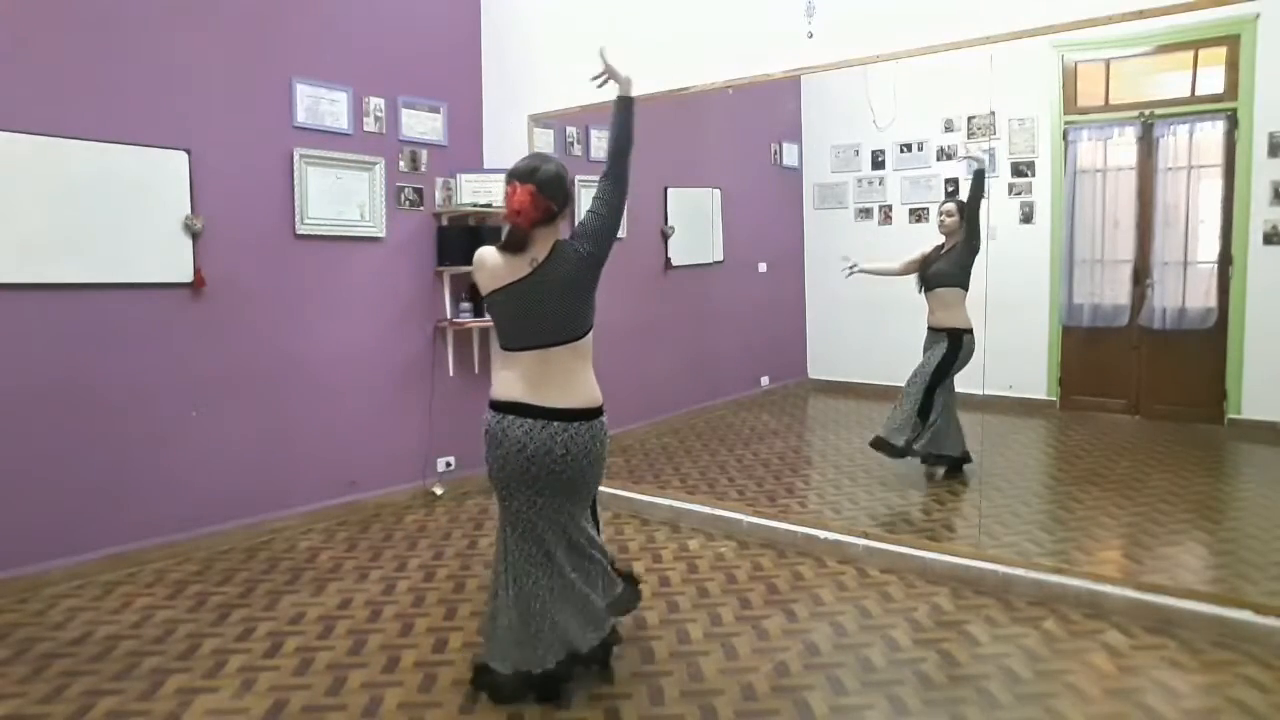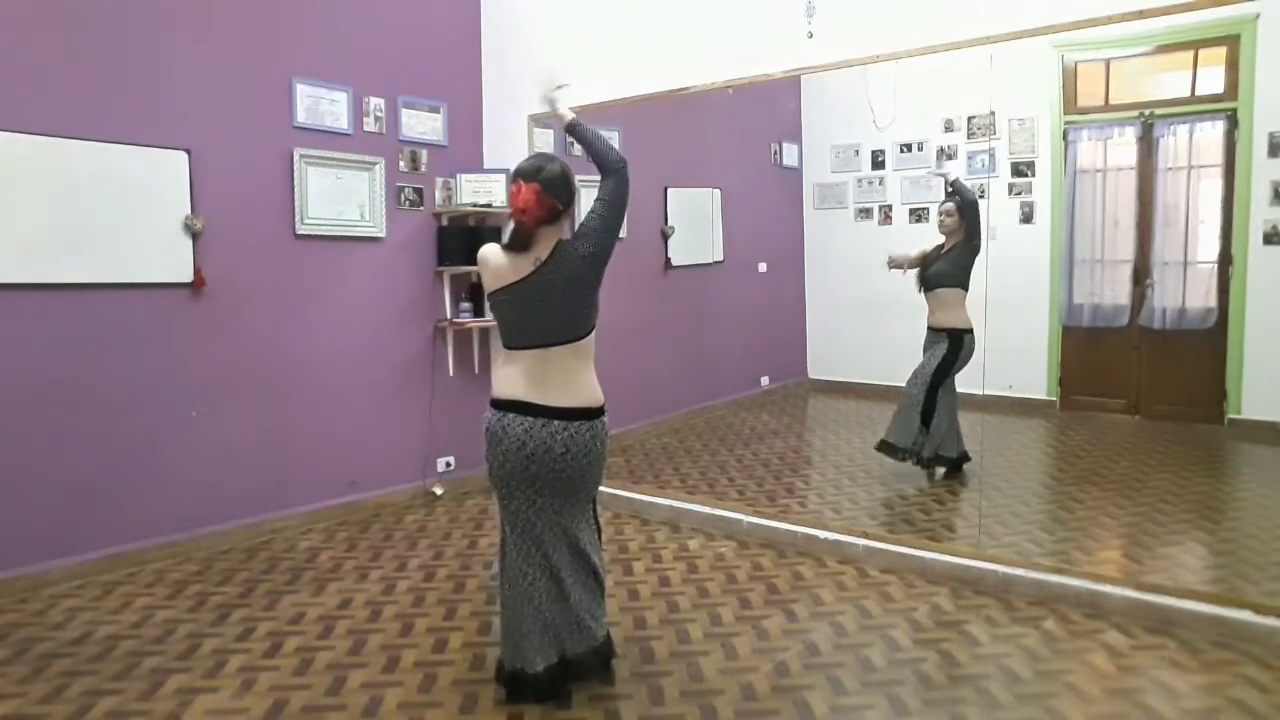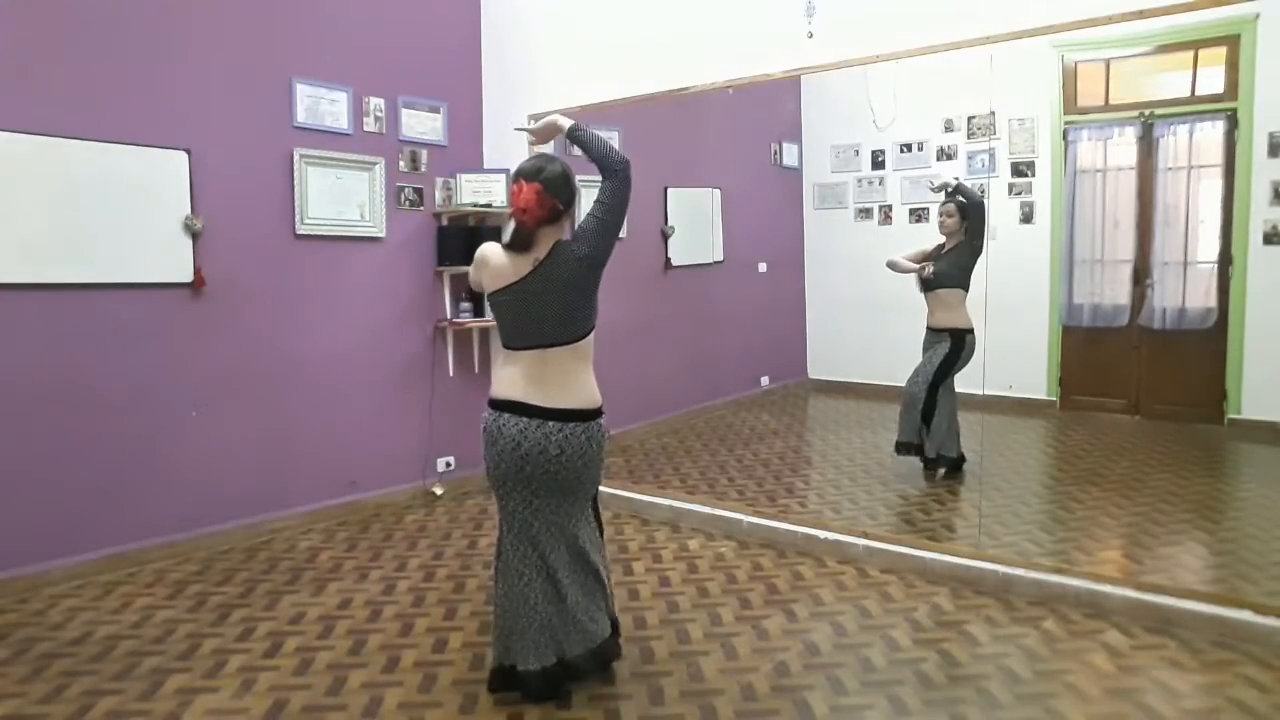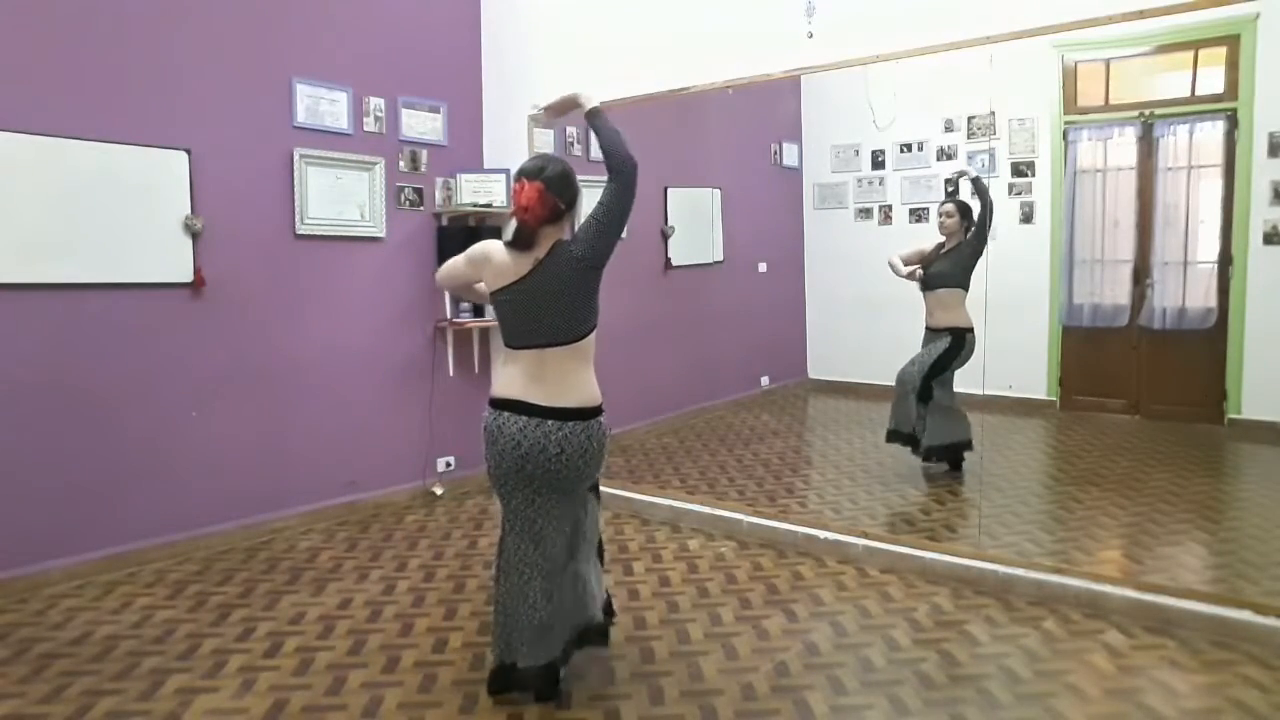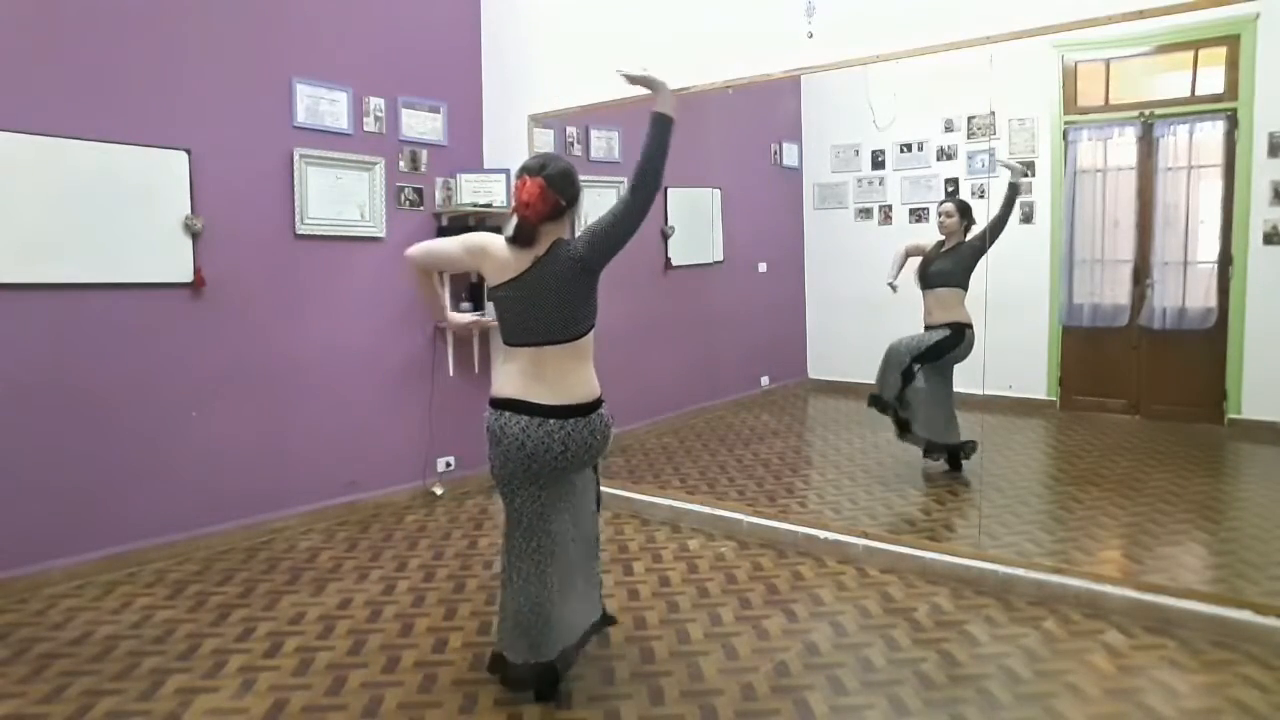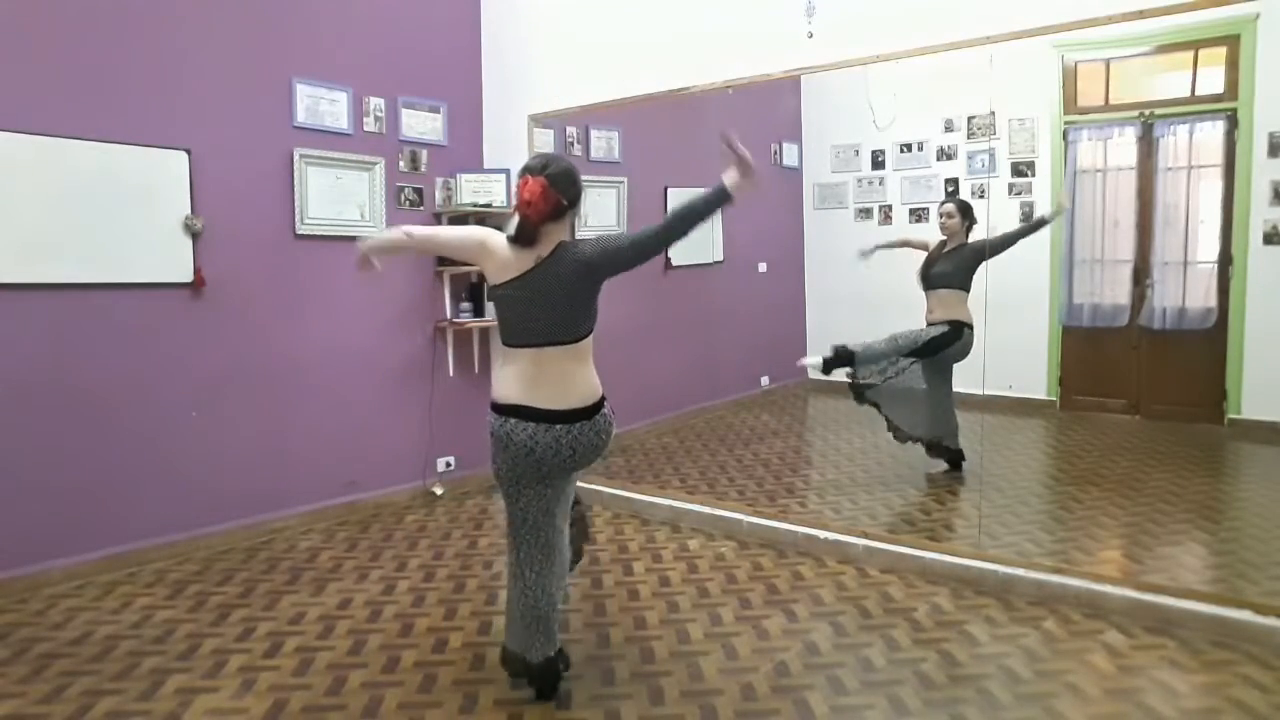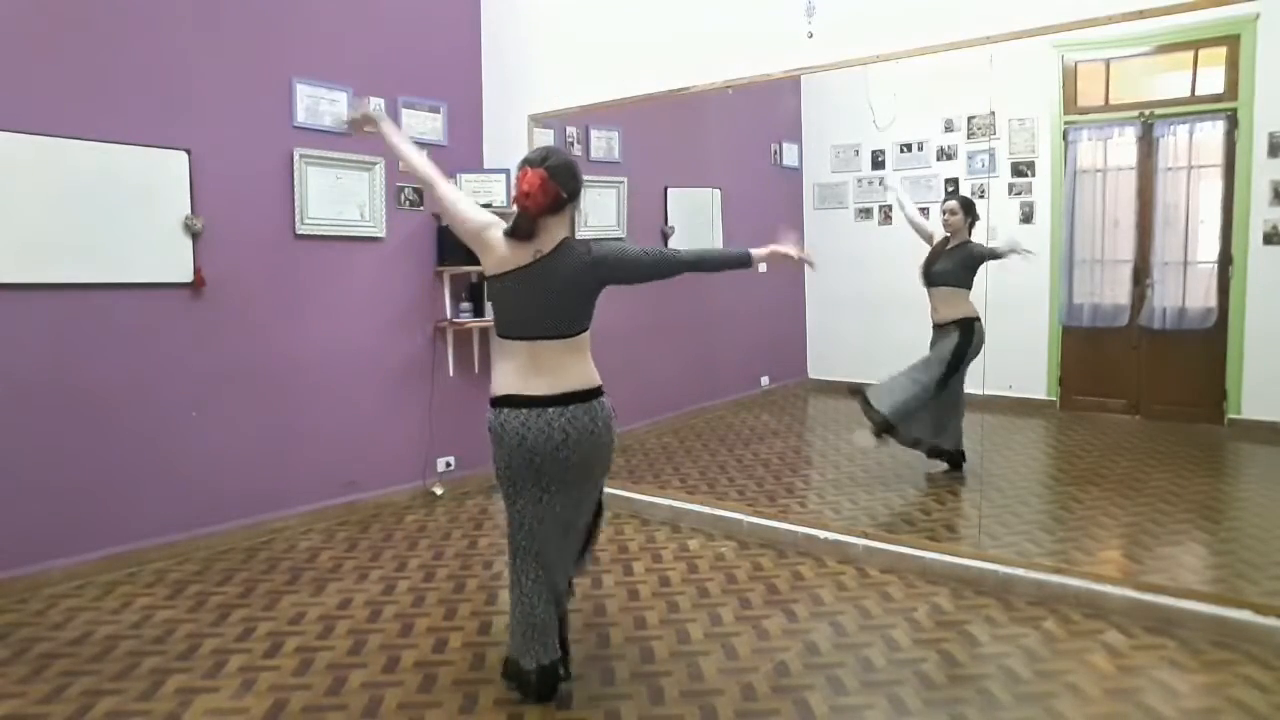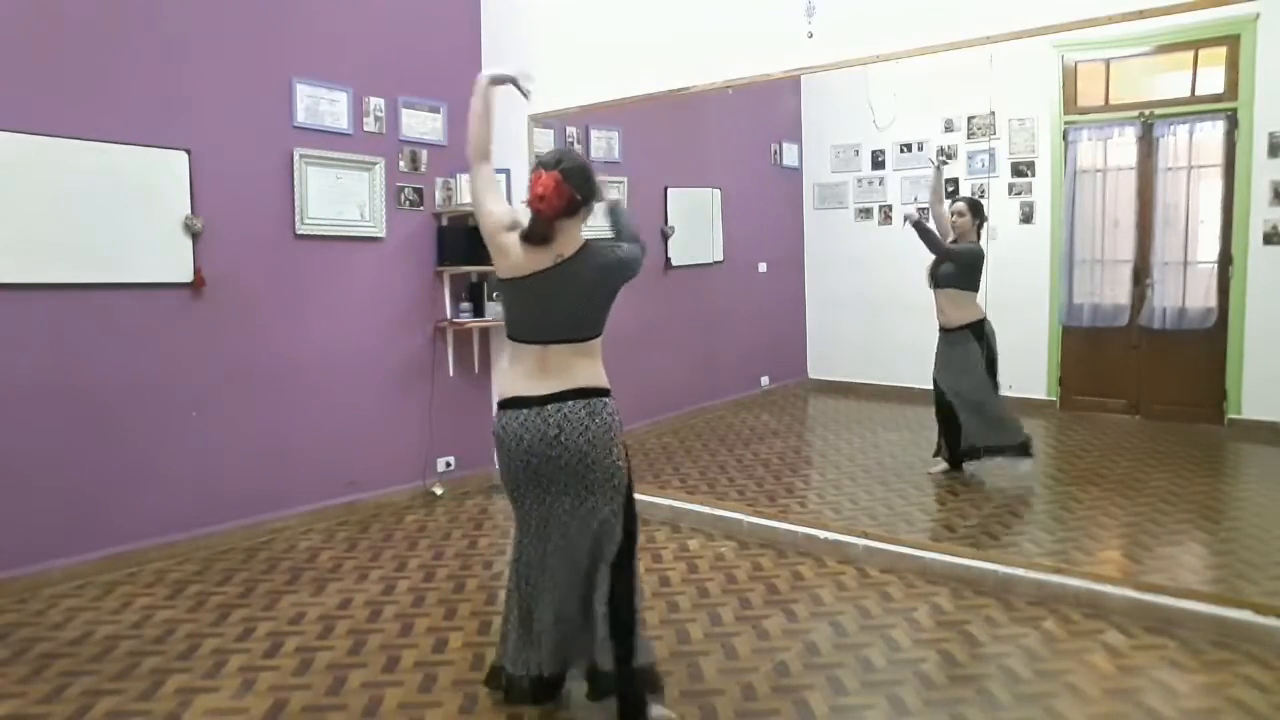
dt=0.3s
person 1, frame 1
left shoulder: (486, 264)
right shoulder: (581, 258)
right elbow: (616, 177)
right wrist: (625, 95)
left hip: (508, 426)
right hip: (575, 428)
left knee: (523, 540)
right knee: (569, 534)
left ankle: (523, 665)
right ankle: (573, 650)
person 1, frame 2
left shoulder: (490, 262)
right shoulder: (584, 257)
right elbow: (616, 171)
right wrist: (571, 120)
left hip: (509, 427)
right hip: (575, 429)
left knee: (525, 541)
right knee: (570, 533)
left ankle: (533, 667)
right ankle: (573, 653)
person 1, frame 3
left shoulder: (489, 261)
right shoulder: (583, 258)
right elbow: (619, 171)
right wrist: (568, 128)
left hip: (508, 428)
right hip: (575, 431)
left knee: (523, 543)
right knee: (570, 538)
left ankle: (532, 667)
right ankle: (573, 653)
person 1, frame 4
left shoulder: (490, 258)
right shoulder: (583, 258)
left elbow: (446, 279)
right elbow: (626, 176)
right wrist: (590, 108)
left hip: (508, 428)
right hip: (576, 430)
left knee: (525, 542)
right knee: (569, 523)
left ankle: (532, 666)
right ankle: (578, 620)
person 1, frame 5
left shoulder: (489, 253)
right shoulder: (582, 257)
left elbow: (416, 256)
right elbow: (643, 192)
left wrist: (444, 312)
right wrist: (662, 109)
left hip: (511, 426)
right hip: (577, 428)
left knee: (529, 542)
left ankle: (536, 665)
person 1, frame 6
left shoulder: (490, 251)
right shoulder: (584, 262)
left elbow: (410, 235)
right elbow: (662, 233)
left wrist: (369, 247)
right wrist: (726, 186)
left hip: (516, 430)
right hip: (585, 430)
left knee: (530, 545)
left ankle: (538, 664)
person 1, frame 7
left shoulder: (492, 244)
right shoulder: (591, 261)
left elbow: (432, 180)
right elbow: (677, 260)
left wrist: (381, 122)
right wrist: (758, 254)
left hip: (515, 424)
right hip: (582, 419)
left knee: (532, 544)
right knee: (573, 524)
left ankle: (539, 670)
person 1, frame 8
left shoulder: (505, 247)
right shoulder: (608, 264)
left elbow: (476, 161)
right elbow: (635, 246)
left wrist: (485, 89)
right wrist: (610, 204)
left hip: (517, 425)
right hip: (586, 421)
left knee: (537, 550)
right knee: (607, 551)
person 2, frame 1
left shoulder: (967, 249)
right shoulder: (931, 254)
left elbow: (974, 207)
right elbow: (897, 268)
left wrist: (979, 170)
right wrist: (861, 268)
left hip: (956, 337)
right hip: (934, 336)
left knee: (919, 387)
right knee: (939, 392)
left ankle: (910, 446)
right ankle: (948, 457)
person 2, frame 2
left shoulder: (967, 249)
right shoulder: (933, 252)
left elbow: (972, 203)
right elbow: (895, 260)
left wrist: (951, 180)
right wrist: (903, 260)
left hip: (956, 336)
right hip: (934, 335)
left knee: (920, 388)
right knee: (940, 394)
left ankle: (928, 452)
right ankle: (949, 457)
person 2, frame 3
left shoulder: (969, 249)
right shoulder: (933, 252)
left elbow: (978, 204)
right elbow: (892, 262)
left wrist: (953, 184)
right wrist: (916, 268)
left hip: (957, 337)
right hip: (933, 336)
left knee: (919, 388)
right knee: (939, 394)
left ankle: (936, 456)
right ankle: (948, 458)
person 2, frame 4
left shoulder: (970, 250)
right shoulder: (932, 252)
left elbow: (987, 209)
right elbow: (895, 257)
left wrist: (973, 178)
right wrist: (904, 272)
left hip: (957, 336)
right hip: (933, 336)
left knee: (912, 378)
right knee: (937, 394)
left ankle: (937, 447)
right ankle: (951, 459)
person 2, frame 5
left shoulder: (971, 249)
right shoulder: (933, 249)
left elbow: (1002, 216)
right elbow: (904, 249)
left wrist: (1014, 181)
right wrist: (892, 275)
left hip: (956, 332)
right hip: (934, 333)
left knee: (900, 350)
right knee: (937, 395)
left ankle: (902, 414)
right ankle: (952, 460)
person 2, frame 6
left shoulder: (972, 252)
right shoulder: (936, 249)
left elbow: (1010, 238)
right elbow: (906, 242)
left wrist: (1048, 218)
right wrist: (876, 247)
left hip: (955, 332)
right hip: (936, 332)
left knee: (899, 345)
right knee: (937, 396)
left ankle: (834, 361)
right ankle: (953, 460)
person 2, frame 7
left shoulder: (971, 251)
right shoulder: (939, 244)
left elbow: (989, 253)
right elbow: (914, 219)
left wrist: (1004, 250)
right wrist: (897, 195)
left hip: (964, 330)
right hip: (942, 331)
left knee: (929, 379)
right knee: (944, 393)
left ankle: (883, 426)
right ankle: (953, 460)
person 2, frame 8
left shoulder: (972, 253)
right shoulder: (950, 242)
left elbow: (937, 248)
right elbow: (935, 204)
left wrist: (915, 221)
right wrist: (938, 173)
left hip: (972, 333)
right hip: (948, 336)
left knee: (983, 395)
right knee: (946, 397)
left ankle: (1020, 449)
right ankle: (953, 457)
